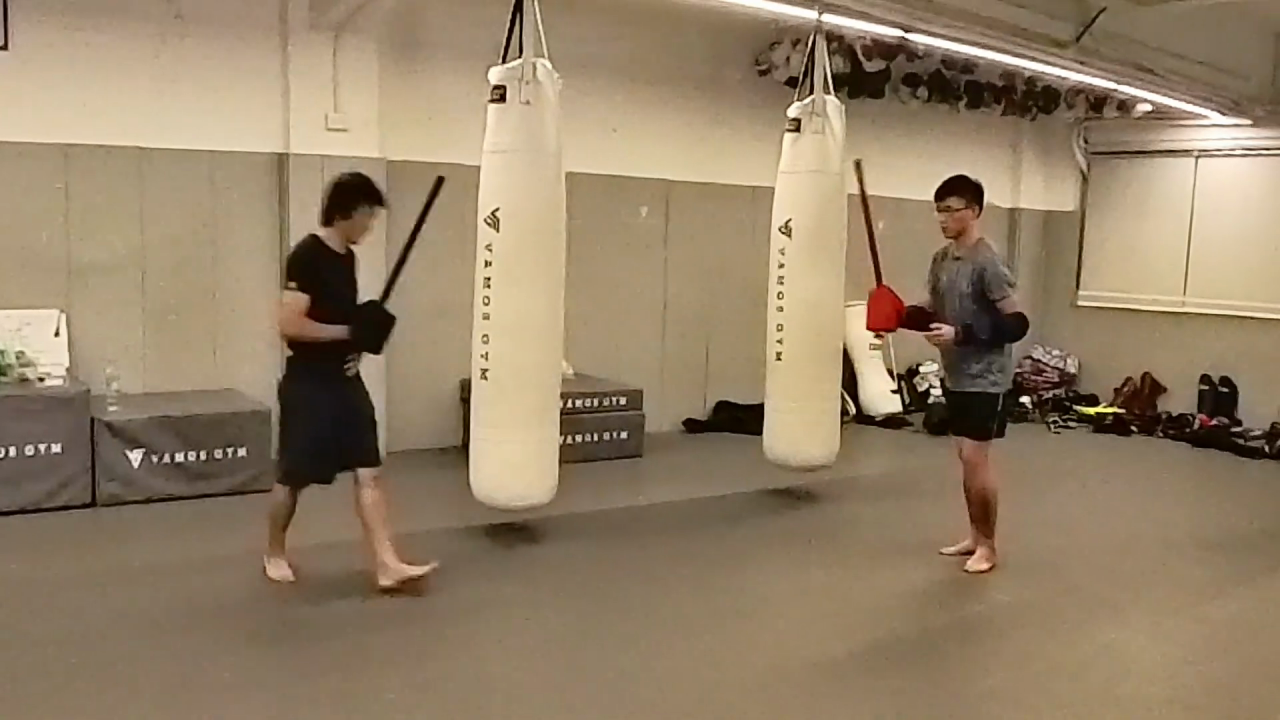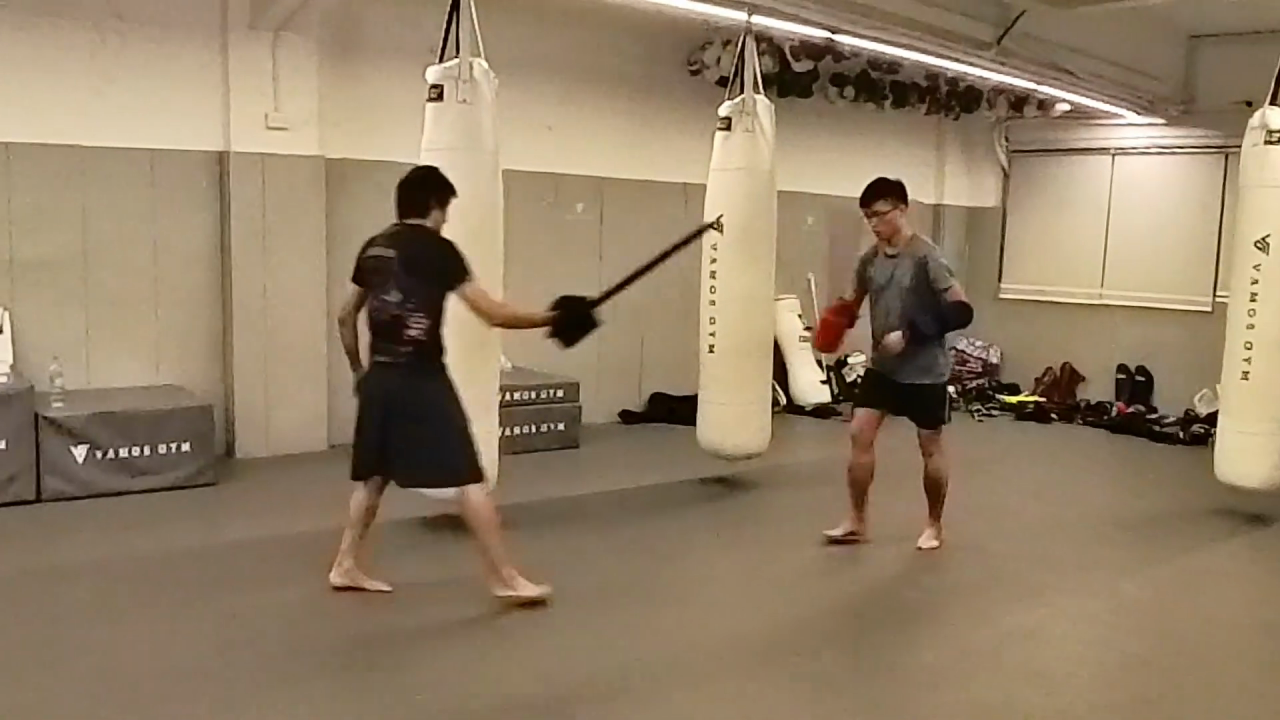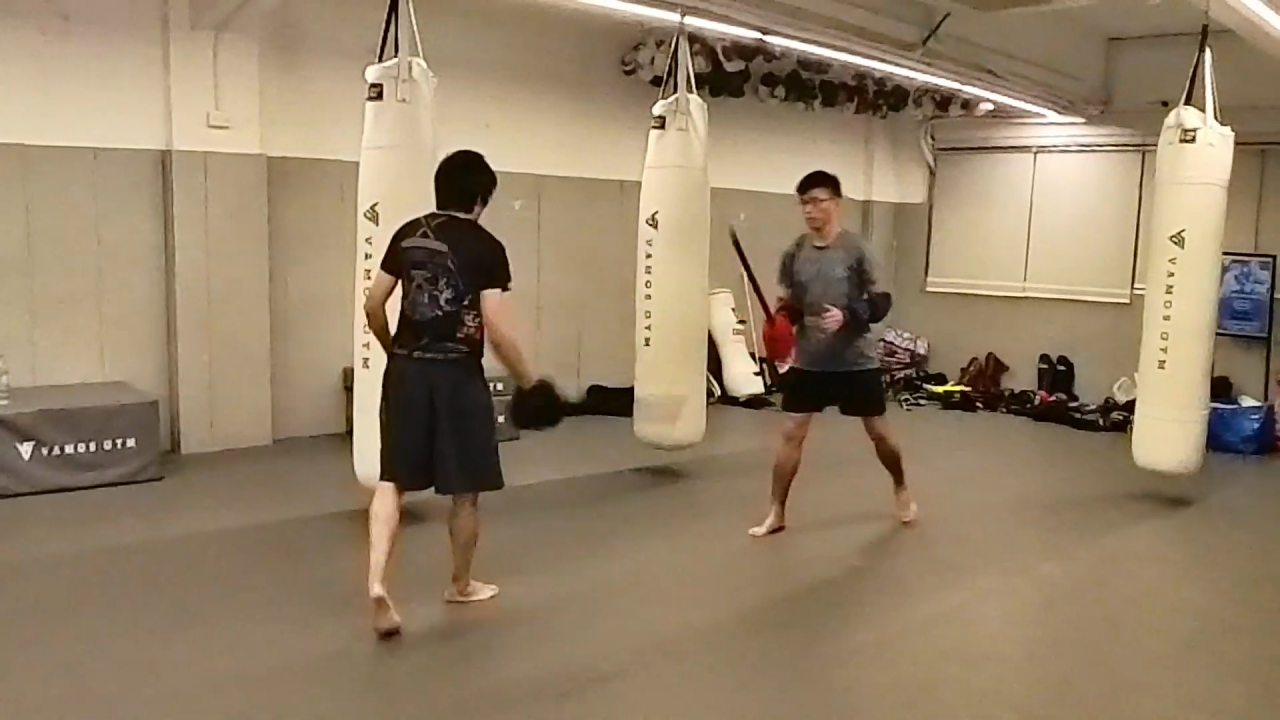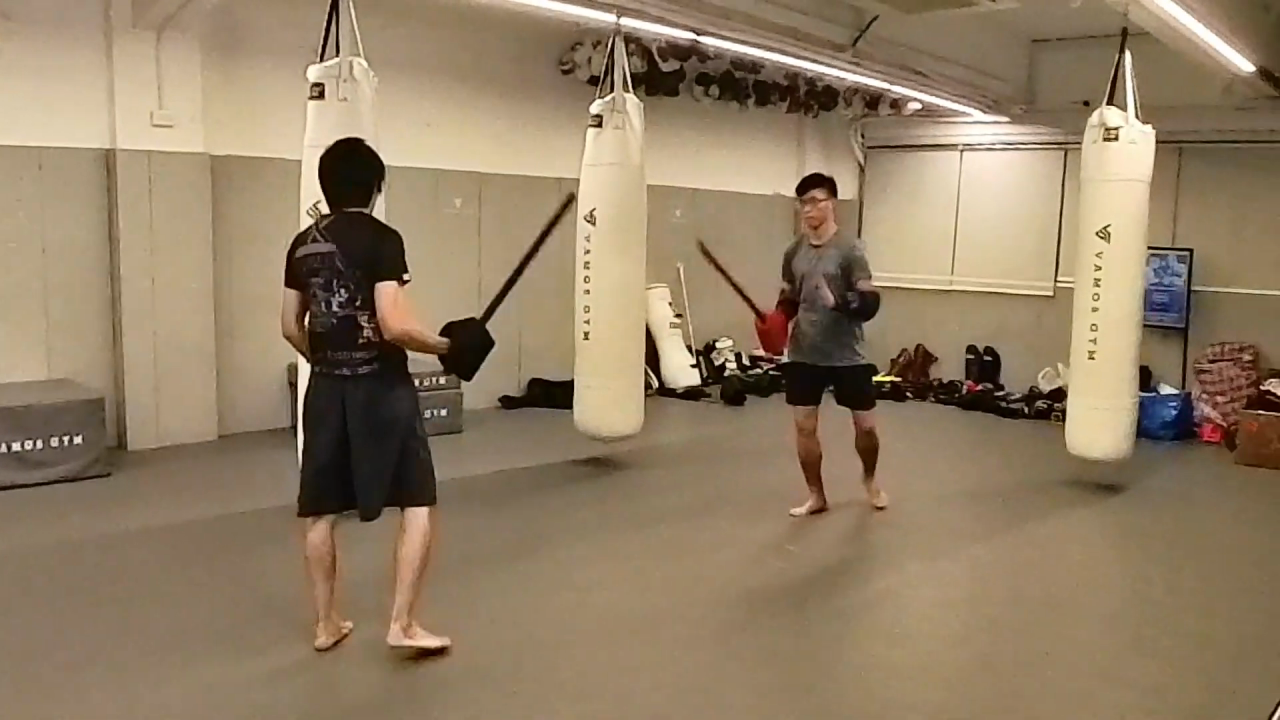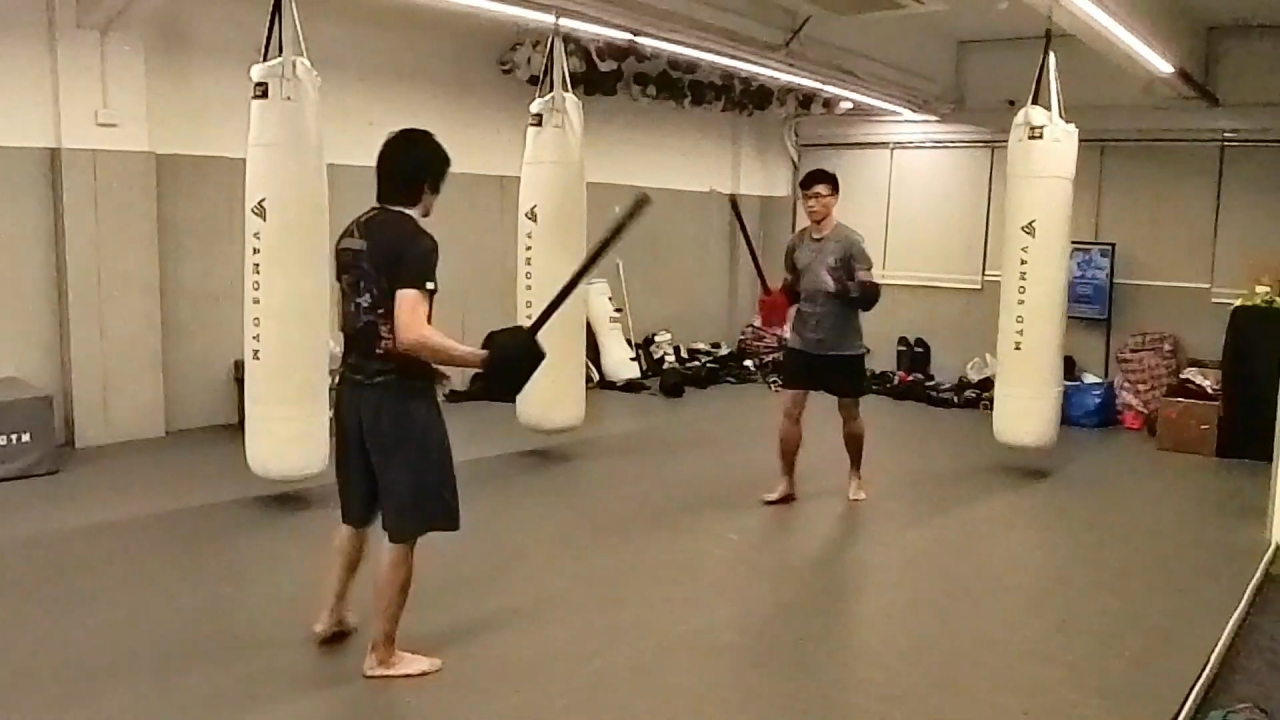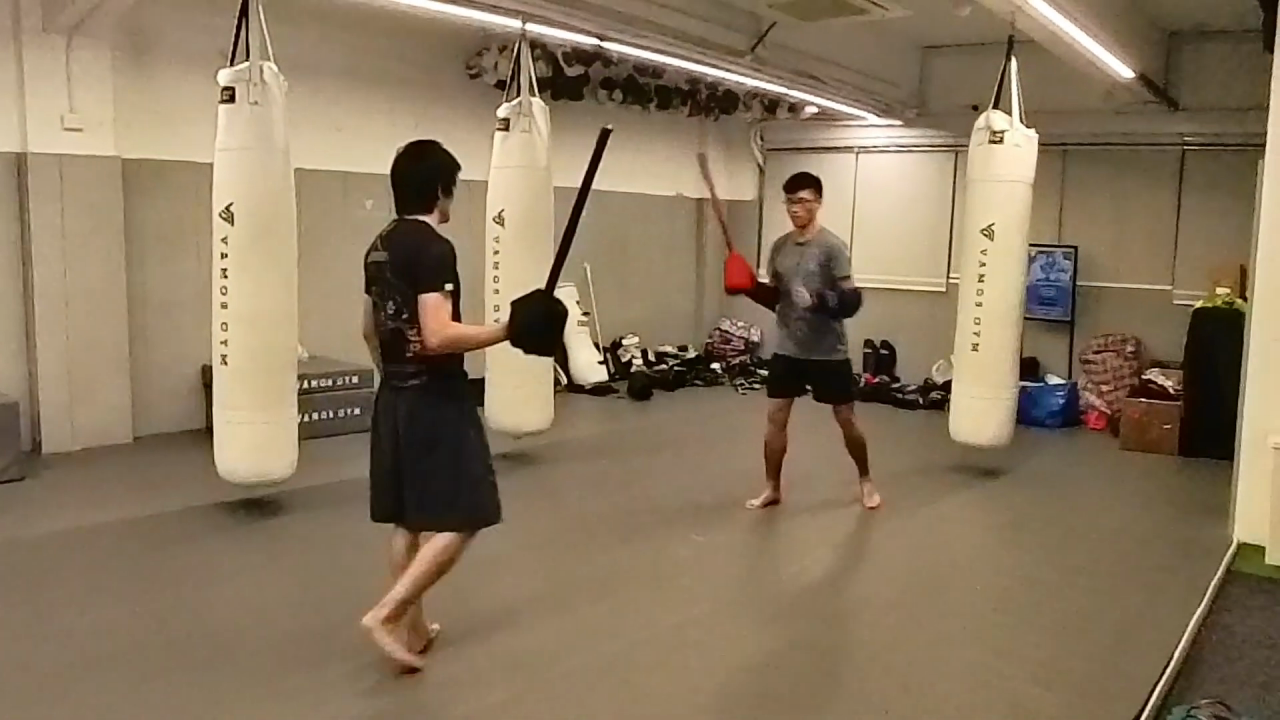
dt=0.7s
person 1, frame 1
left shoulder: (346, 256)
right shoulder: (307, 256)
right elbow: (290, 326)
left wrist: (363, 336)
right wrist: (349, 332)
left hip: (345, 380)
right hip: (309, 383)
left knee: (368, 473)
right knee: (294, 478)
left ankle: (387, 565)
right ankle: (275, 553)
person 1, frame 2
left shoulder: (374, 247)
right shoulder: (437, 249)
left elbow: (345, 316)
right elbow: (492, 313)
left wrist: (357, 367)
right wrist: (550, 317)
left hip: (379, 375)
right hip: (421, 377)
left knee: (371, 475)
right knee: (468, 479)
left ankle: (345, 566)
right ankle: (507, 580)
person 1, frame 3
left shoulder: (408, 235)
right shoulder: (486, 247)
left elbow: (373, 305)
right elbow: (498, 331)
right wrist: (526, 381)
left hip: (406, 370)
right hip: (458, 375)
left knee: (392, 480)
right knee: (466, 488)
left ankle: (376, 581)
right ankle: (461, 584)
person 1, frame 4
left shoulder: (304, 244)
right shoulder: (380, 239)
left elbow: (290, 325)
right elbow: (394, 327)
right wrist: (445, 344)
left hip: (327, 387)
right hip: (380, 385)
left knee: (321, 509)
right knee: (417, 503)
left ankle: (327, 622)
right ankle: (403, 623)
person 1, frame 5
left shoulder: (353, 234)
right shoulder: (414, 242)
right elbow: (411, 336)
right wrist: (481, 357)
left hip: (354, 389)
right hip: (400, 395)
left knee: (359, 510)
right knee: (405, 525)
left ankle: (333, 613)
right ankle: (383, 653)
person 1, frame 6
left shoulder: (379, 246)
right shoulder: (434, 248)
right elbow: (438, 336)
right wrist: (509, 330)
left hip: (393, 396)
right hip: (437, 399)
left knee: (406, 516)
right knee: (463, 520)
left ankle: (413, 627)
right ankle: (387, 614)
person 2, frame 1
left shoulder: (988, 262)
right shoulder: (941, 259)
left elbow: (1017, 324)
left wrist: (961, 335)
right wrist: (902, 315)
left hip: (985, 378)
right hip: (956, 377)
left knee: (977, 459)
right knee: (966, 458)
left ankle: (987, 545)
right ankle: (976, 536)
person 2, frame 2
left shoulder: (926, 256)
right shoulder: (870, 259)
left elbow: (961, 310)
right elbow: (851, 306)
left wrist: (911, 333)
right wrist: (837, 319)
left hip: (926, 370)
right hip: (883, 367)
left knee: (931, 447)
right knee: (860, 435)
left ankle: (934, 524)
right ankle: (856, 520)
person 2, frame 3
left shoulder: (856, 250)
right shoulder: (794, 254)
right elbow: (785, 305)
left wrist: (848, 316)
left hip: (856, 361)
right hip: (808, 362)
left knee: (878, 433)
right knee: (791, 434)
left ankle: (901, 490)
right ankle: (776, 513)
person 2, frame 4
left shoulder: (850, 248)
right shoulder: (793, 252)
left elbow: (869, 299)
left wrist: (838, 301)
left hip: (848, 355)
right hip: (804, 354)
left knee: (865, 425)
right knee: (804, 426)
left ankle: (870, 479)
right ankle: (816, 496)
person 2, frame 5
left shoulder: (850, 242)
right shoulder: (796, 243)
left elbow: (870, 296)
left wrist: (838, 288)
left hip: (844, 346)
right hip: (802, 343)
left knee: (850, 413)
right knee: (791, 411)
left ankle: (855, 476)
right ankle: (787, 483)
person 2, frame 6
left shoulder: (833, 246)
right shoulder: (780, 247)
left elbow: (851, 302)
right elbow: (773, 297)
left wrist: (817, 301)
right wrist: (749, 287)
left hip: (830, 352)
right hip: (788, 350)
left knee: (847, 420)
right knee: (775, 419)
left ankle: (866, 481)
right ankle: (773, 489)
